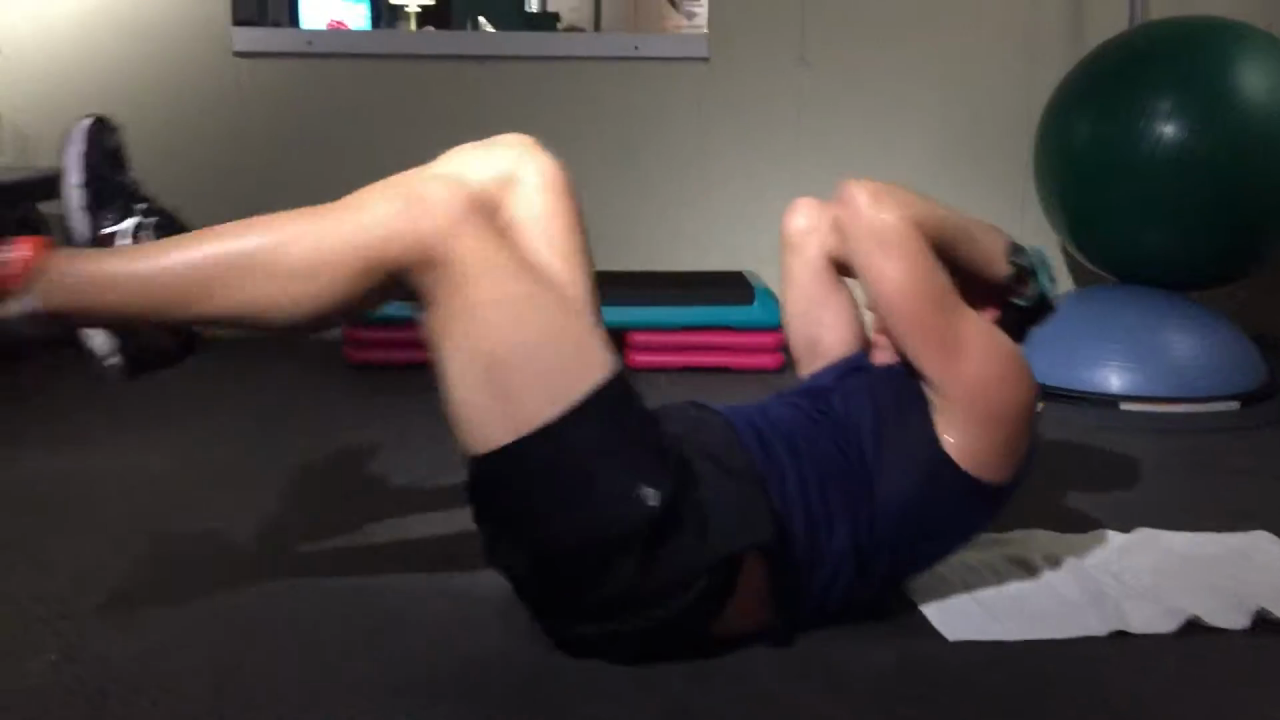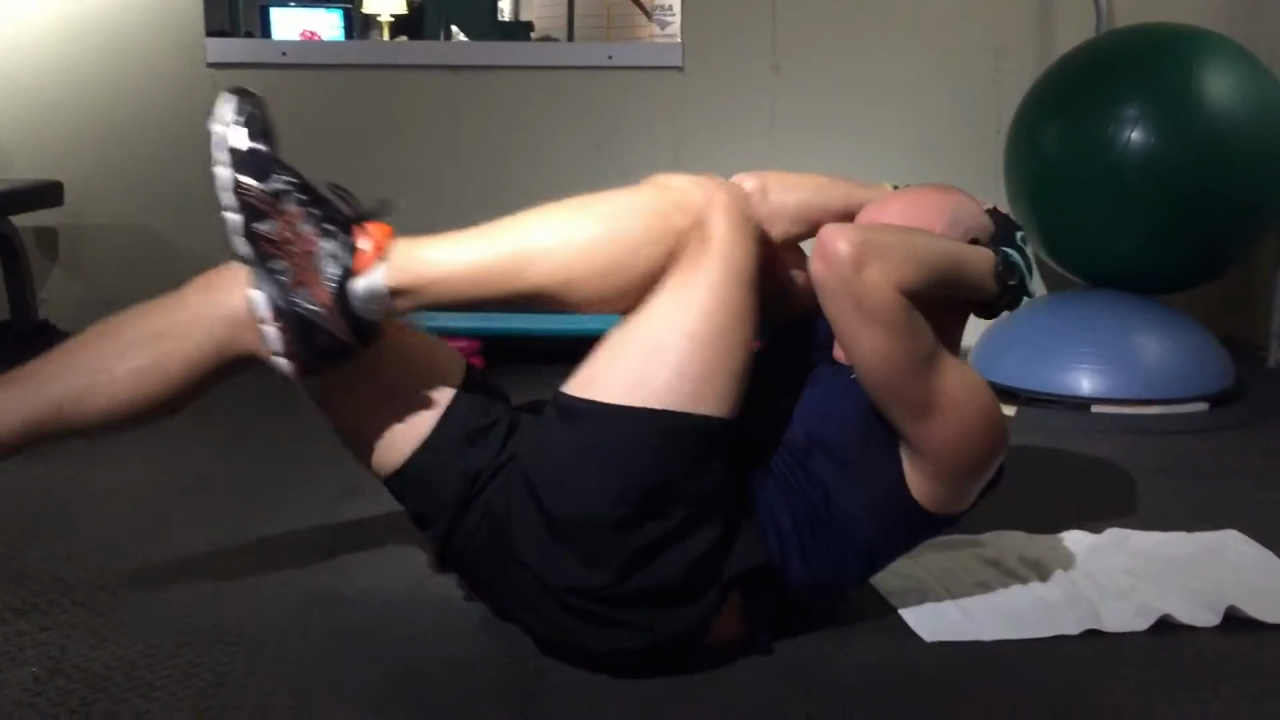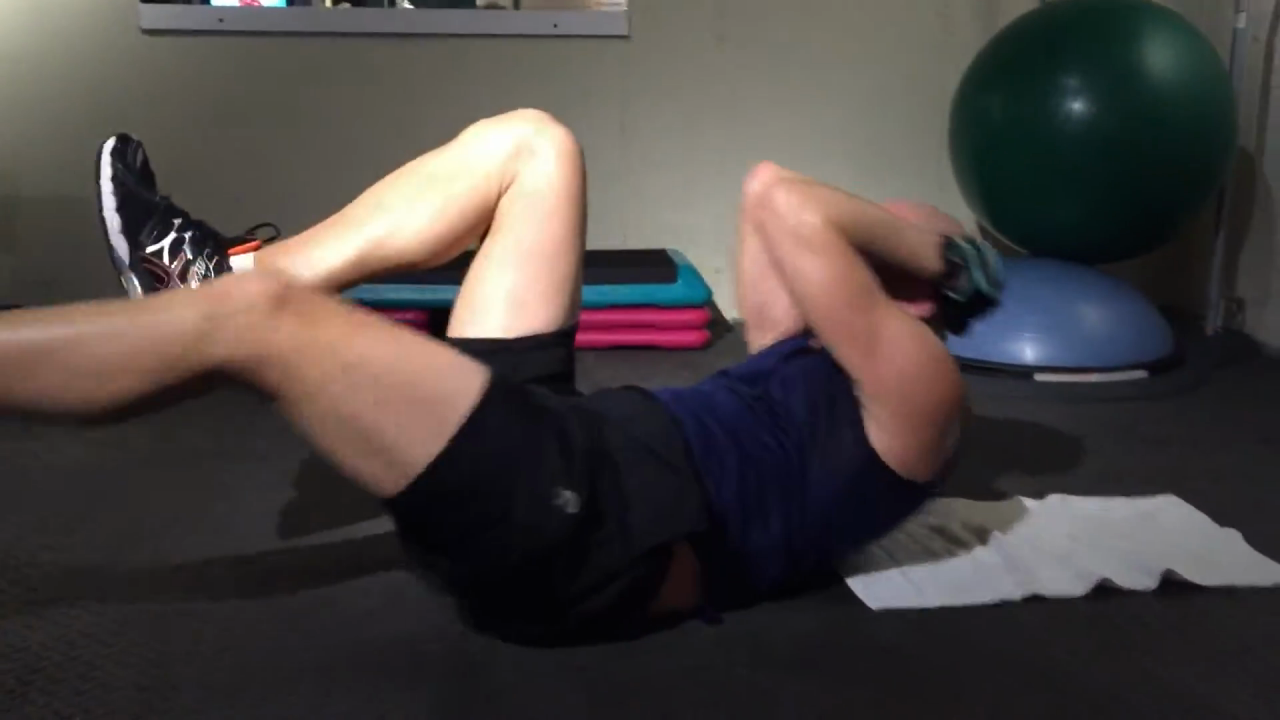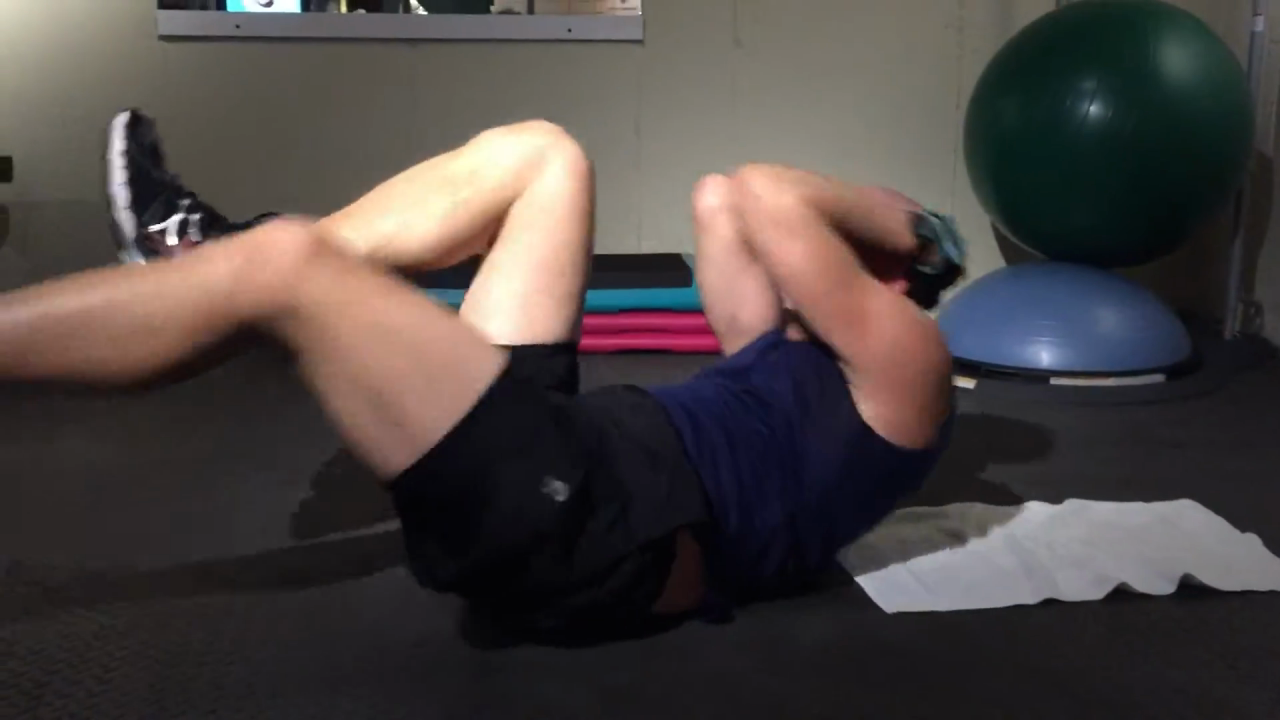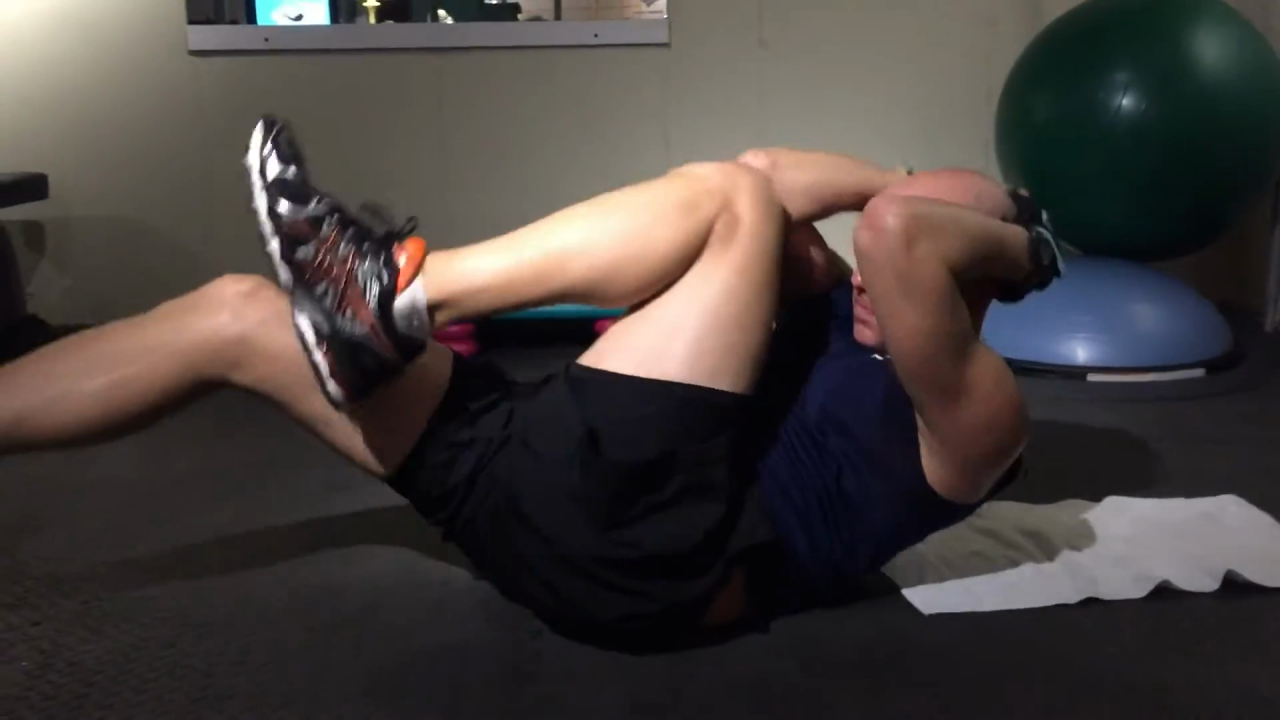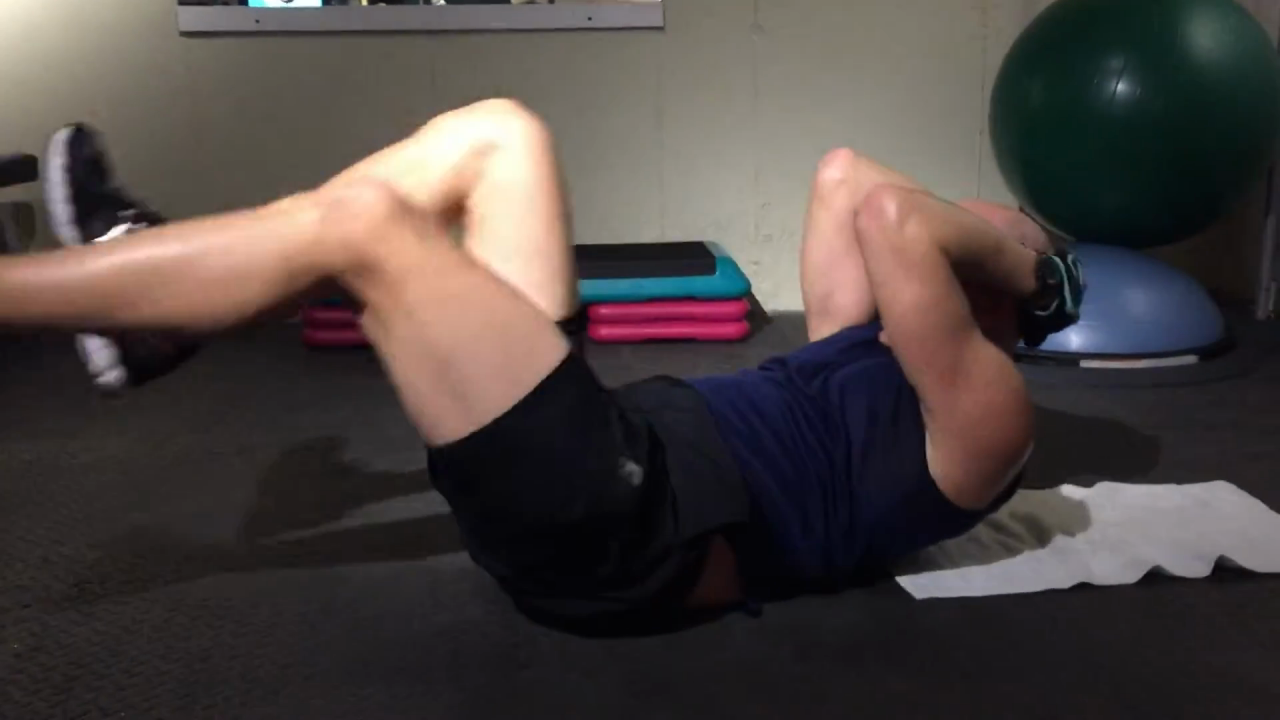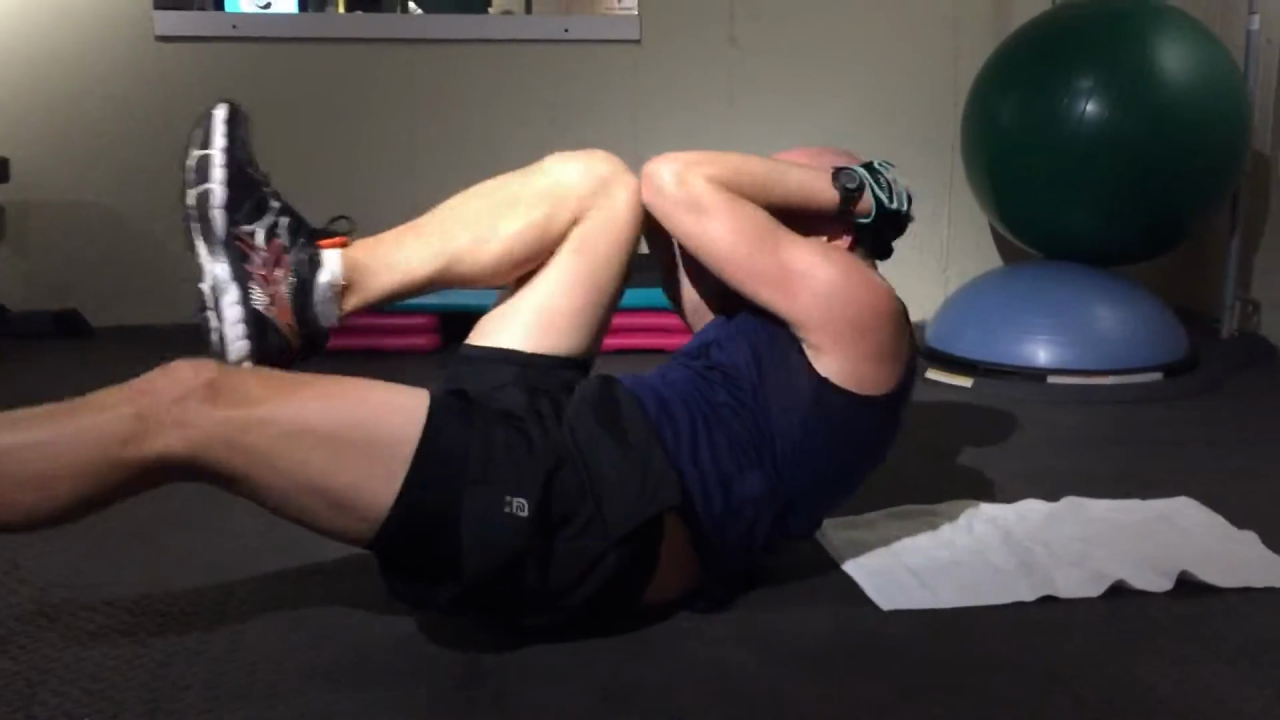
dt=0.7s
person 1, frame 1
left shoulder: (988, 393)
right shoulder: (874, 377)
left elbow: (866, 211)
right elbow: (807, 227)
left wrist: (988, 255)
left hip: (653, 547)
right hip: (631, 493)
left knee: (442, 222)
right knee: (507, 170)
right ankle: (149, 260)
person 1, frame 2
left shoulder: (955, 424)
right shoulder: (830, 335)
left elbow: (855, 265)
right elbow: (755, 200)
left wrist: (978, 263)
right wrist: (888, 200)
left hip: (625, 565)
right hip: (540, 507)
left knee: (692, 212)
left ankle: (361, 270)
person 1, frame 3
left shoulder: (919, 390)
right shoulder: (819, 358)
left elbow: (790, 209)
right elbow: (765, 189)
left wrist: (928, 252)
right wrist: (907, 235)
left hip: (580, 536)
right hip: (561, 462)
left knee: (253, 320)
right knee: (528, 144)
right ankle: (218, 275)
person 1, frame 4
left shoulder: (903, 361)
right shoulder: (800, 351)
left elbow: (766, 195)
right elbow: (719, 201)
left wrist: (896, 229)
right wrist: (889, 226)
left hip: (581, 535)
right hip: (561, 474)
left knee: (284, 266)
right knee: (542, 156)
right ankle: (210, 258)
person 1, frame 5
left shoulder: (975, 414)
right shoulder: (848, 319)
left elbow: (900, 230)
right elbow: (778, 169)
left wrist: (1009, 243)
right wrist: (914, 187)
left hip: (630, 537)
right hip: (542, 473)
left knee: (725, 199)
right knee: (240, 318)
left ankle: (401, 291)
person 1, frame 6
left shoulder: (984, 414)
right shoulder: (872, 344)
left elbow: (894, 215)
right elbow: (845, 176)
left wrist: (1017, 264)
right wrist: (1000, 232)
left hip: (621, 526)
right hip: (594, 462)
left knee: (365, 226)
right knee: (495, 134)
right ankle: (157, 281)
person 1, frame 7
left shoulder: (857, 311)
right shoulder: (780, 329)
left elbow: (677, 182)
right elbow: (681, 208)
left wrist: (837, 190)
right wrist: (829, 185)
left hip: (578, 519)
right hip: (539, 438)
left knee: (186, 407)
right knee: (595, 182)
right ankle: (316, 283)
